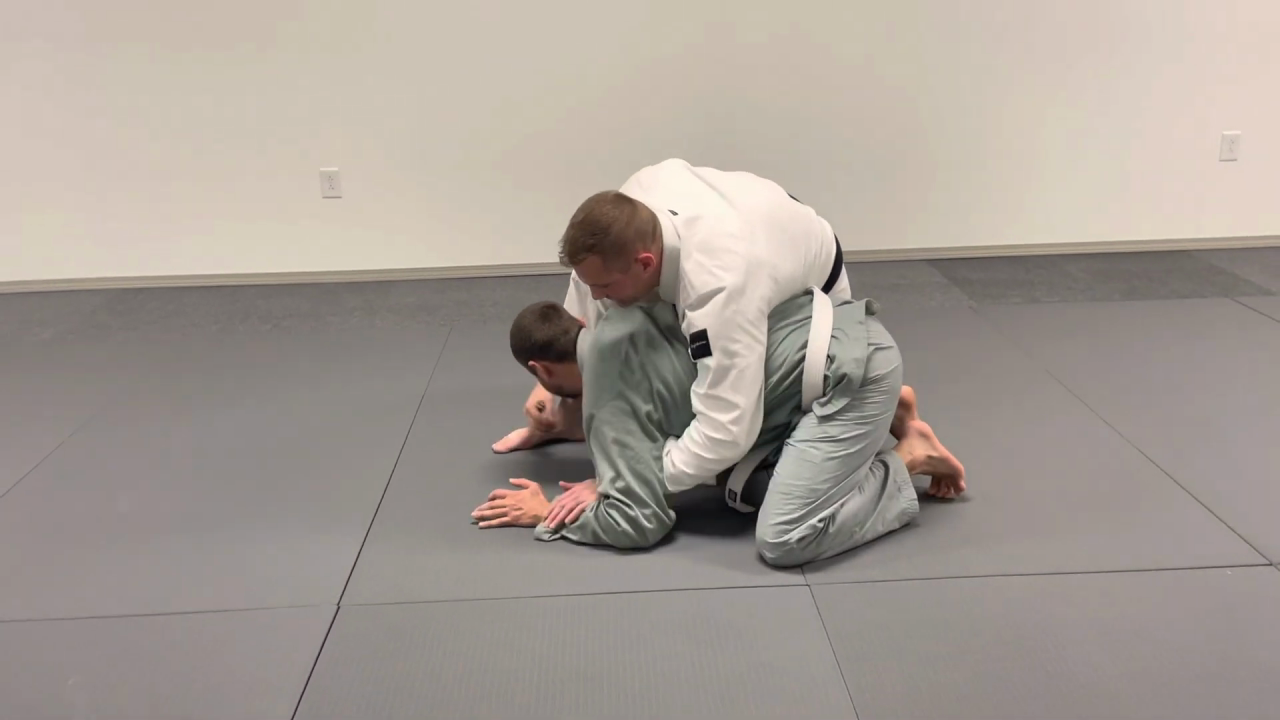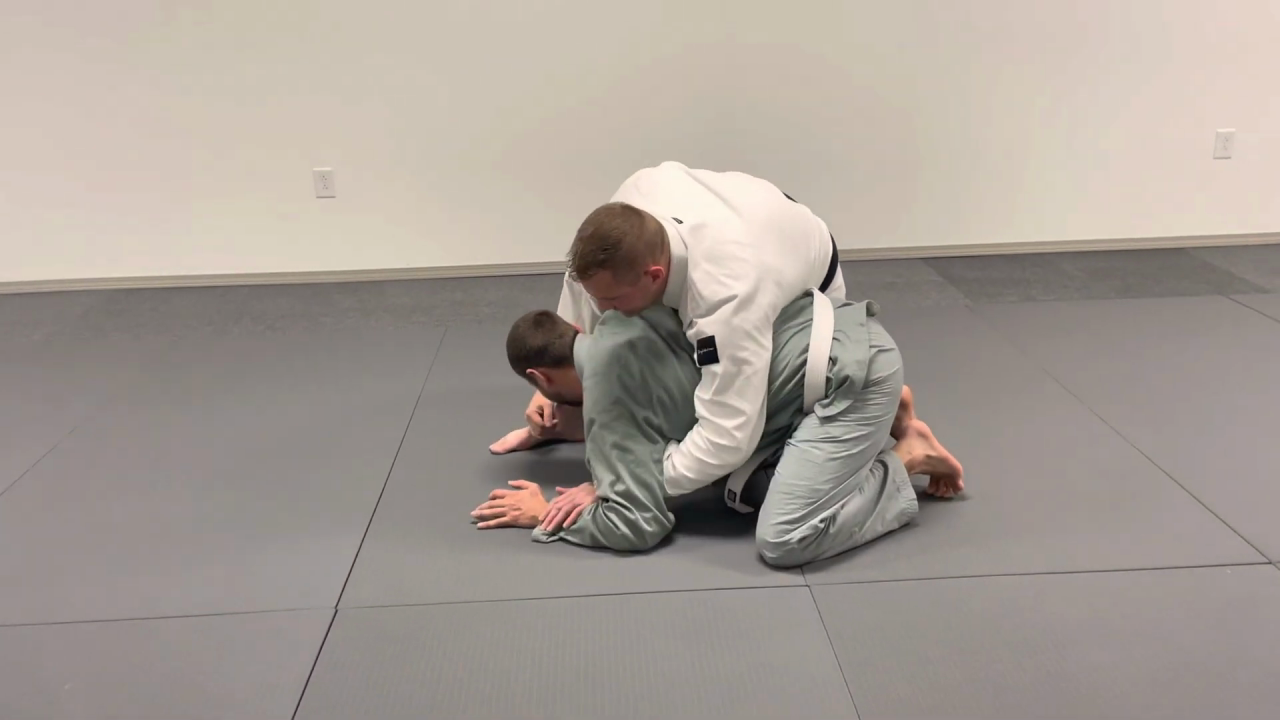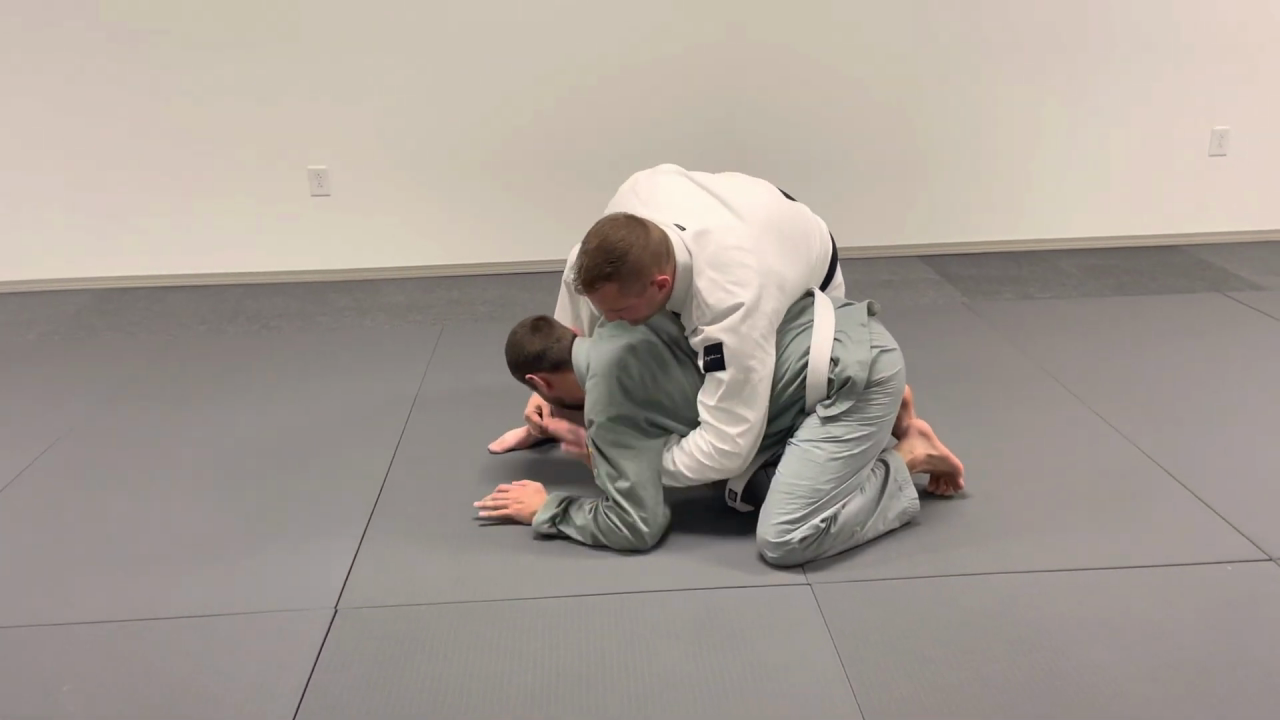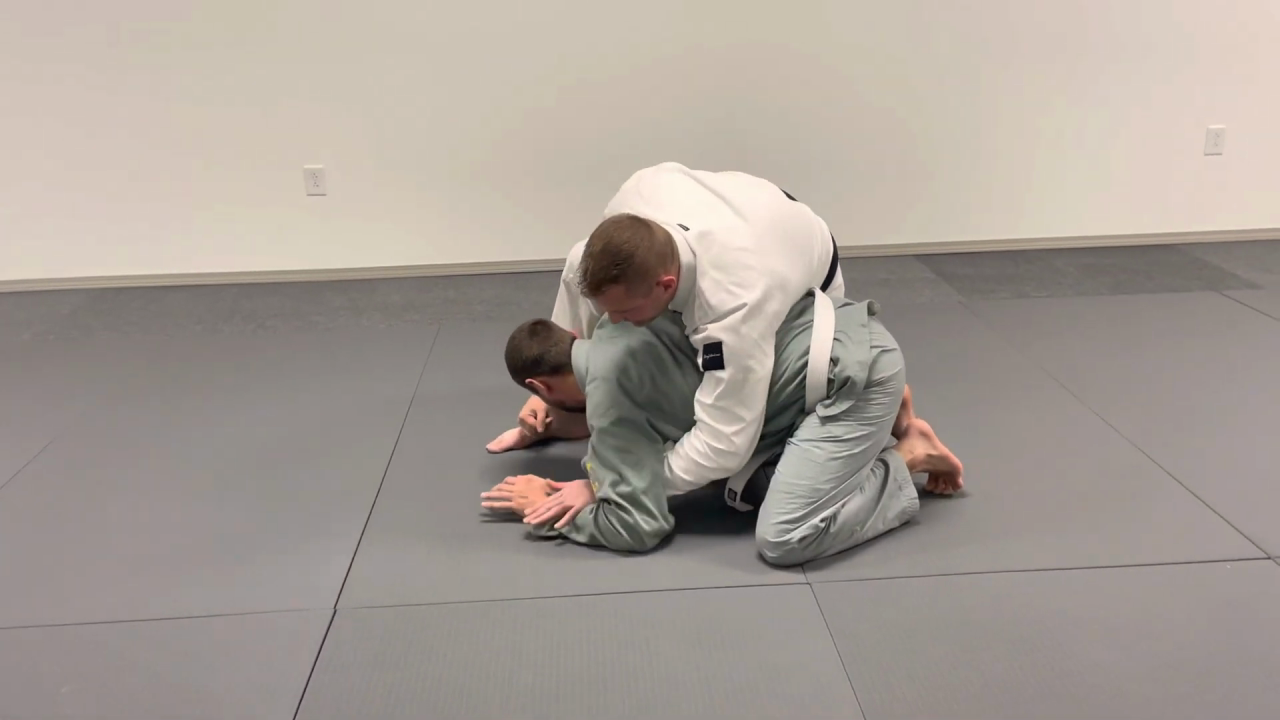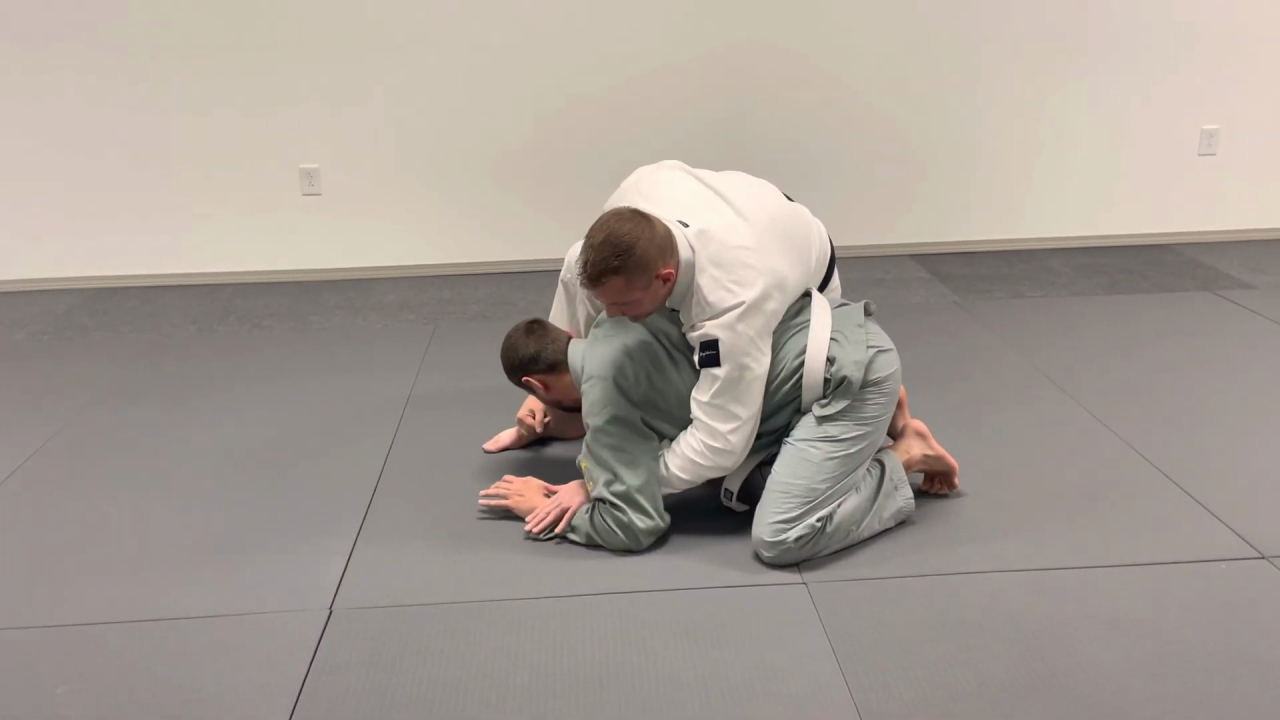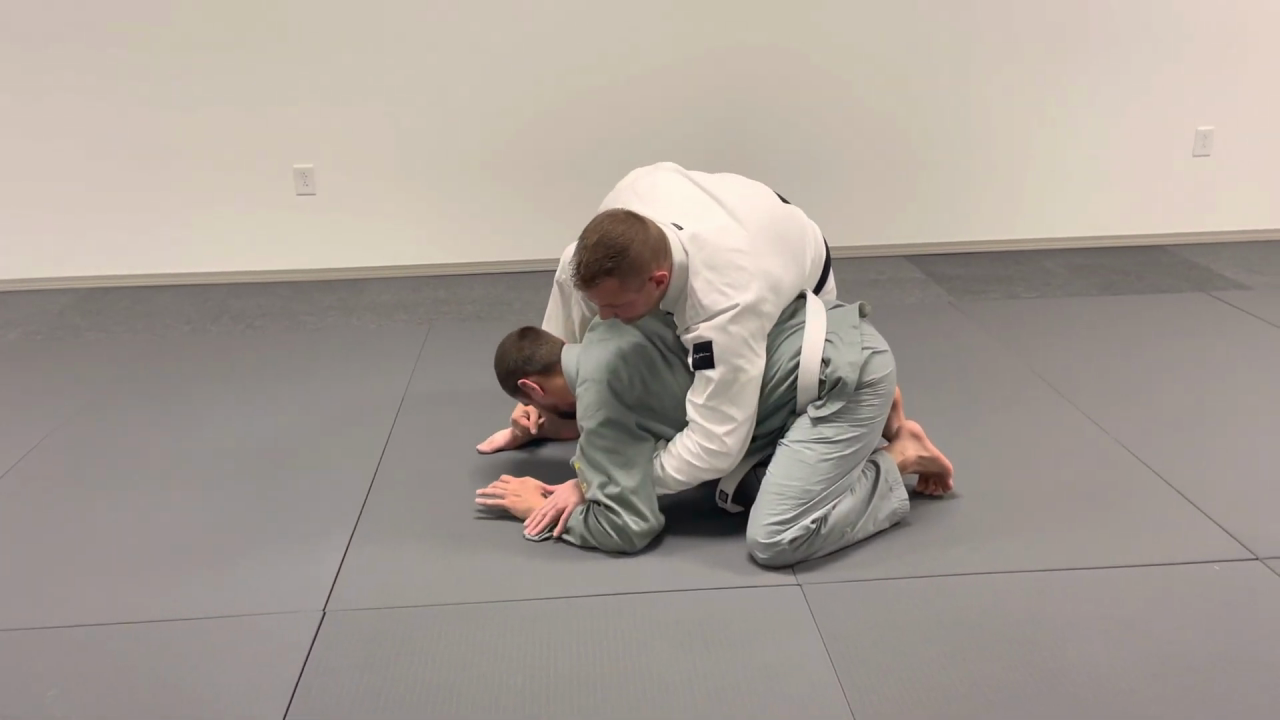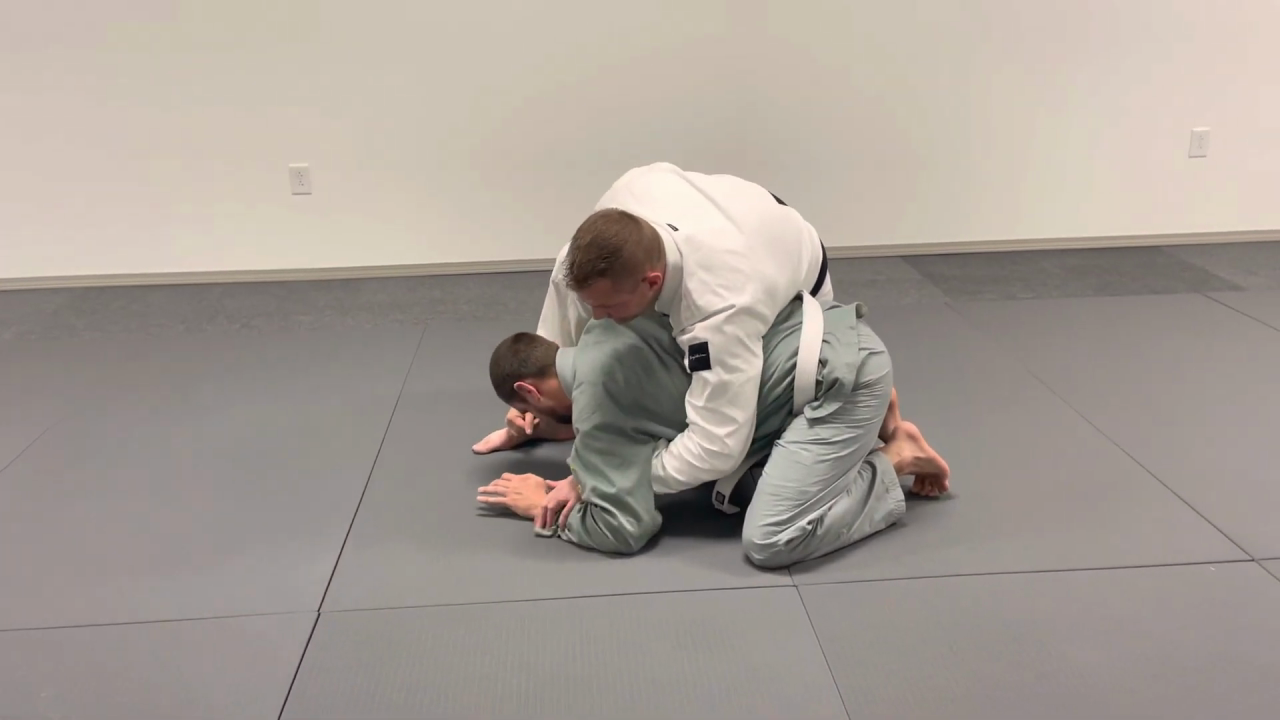
dt=0.2s
person 1, frame 1
left shoulder: (609, 397)
right shoulder: (618, 323)
left elbow: (638, 520)
left wrist: (547, 513)
left hip: (850, 371)
right hip: (841, 336)
left knee: (783, 542)
right knee: (747, 488)
left ankle: (905, 460)
right ankle: (881, 416)
person 1, frame 2
left shoulder: (607, 398)
right shoulder: (618, 326)
left elbow: (638, 524)
left wrist: (546, 513)
left hip: (853, 371)
right hip: (841, 337)
left knee: (783, 542)
right knee: (746, 488)
left ankle: (904, 460)
right ankle: (883, 417)
person 1, frame 3
left shoulder: (608, 397)
right shoulder: (619, 329)
left elbow: (636, 524)
left wrist: (545, 509)
right wrist: (596, 447)
left hip: (854, 370)
right hip: (842, 335)
left knee: (784, 541)
right knee: (746, 487)
left ankle: (905, 458)
right ankle: (882, 417)
person 1, frame 4
left shoulder: (608, 396)
right shoulder: (617, 332)
left elbow: (638, 526)
left wrist: (551, 509)
right wrist: (594, 484)
left hip: (854, 370)
right hip: (842, 337)
left knee: (783, 541)
right knee: (747, 489)
left ankle: (905, 458)
right ankle: (881, 417)
person 1, frame 5
left shoulder: (605, 394)
right shoulder: (613, 331)
left elbow: (633, 524)
right elbow: (658, 426)
left wrist: (544, 507)
right wrist: (591, 483)
left hip: (850, 370)
right hip: (840, 339)
left knee: (779, 541)
right knee: (746, 486)
left ankle: (900, 459)
right ankle: (879, 419)
person 1, frame 6
left shoulder: (598, 398)
right shoulder: (607, 333)
left elbow: (627, 526)
left wrist: (541, 506)
right wrist: (585, 483)
left hip: (845, 371)
right hip: (835, 340)
left knee: (773, 542)
left ankle: (895, 460)
right ankle: (874, 422)
person 1, frame 7
left shoulder: (594, 402)
right shoulder: (603, 335)
left elbow: (623, 530)
left wrist: (544, 505)
right wrist: (586, 478)
left hip: (840, 373)
right hip: (830, 340)
left knee: (770, 543)
left ankle: (892, 460)
right ankle: (869, 422)
person 2, frame 1
left shoulder: (714, 296)
right shoulder: (641, 197)
left elbow: (727, 434)
right elbow: (595, 275)
left hip: (808, 290)
right knee: (601, 272)
right ankle: (571, 418)
person 2, frame 2
left shoulder: (724, 300)
right shoulder: (637, 197)
left elbow: (727, 439)
right elbow: (587, 275)
left hip: (800, 291)
right ankle: (571, 415)
person 2, frame 3
left shoulder: (732, 306)
right shoulder: (637, 198)
left elbow: (726, 446)
right elbow: (593, 271)
left hip: (802, 287)
right knee: (594, 270)
right ankle: (565, 415)
person 2, frame 4
left shoulder: (733, 310)
right shoulder: (642, 196)
left elbow: (724, 447)
right elbow: (597, 274)
left hip: (803, 284)
right knee: (587, 264)
right ankle: (564, 417)
person 2, frame 5
left shoulder: (729, 304)
right shoulder: (638, 198)
left elbow: (719, 444)
left hip: (797, 287)
right knee: (581, 282)
right ankle: (561, 414)
person 2, frame 6
left shoulder: (726, 309)
right shoulder: (633, 196)
left elbow: (714, 446)
right elbow: (586, 280)
left hip: (793, 291)
right knee: (579, 270)
right ankle: (550, 415)
person 2, frame 7
left shoulder: (721, 312)
right shoulder: (628, 198)
left elbow: (717, 448)
right elbow: (582, 285)
right knee: (579, 276)
right ankle: (547, 414)
